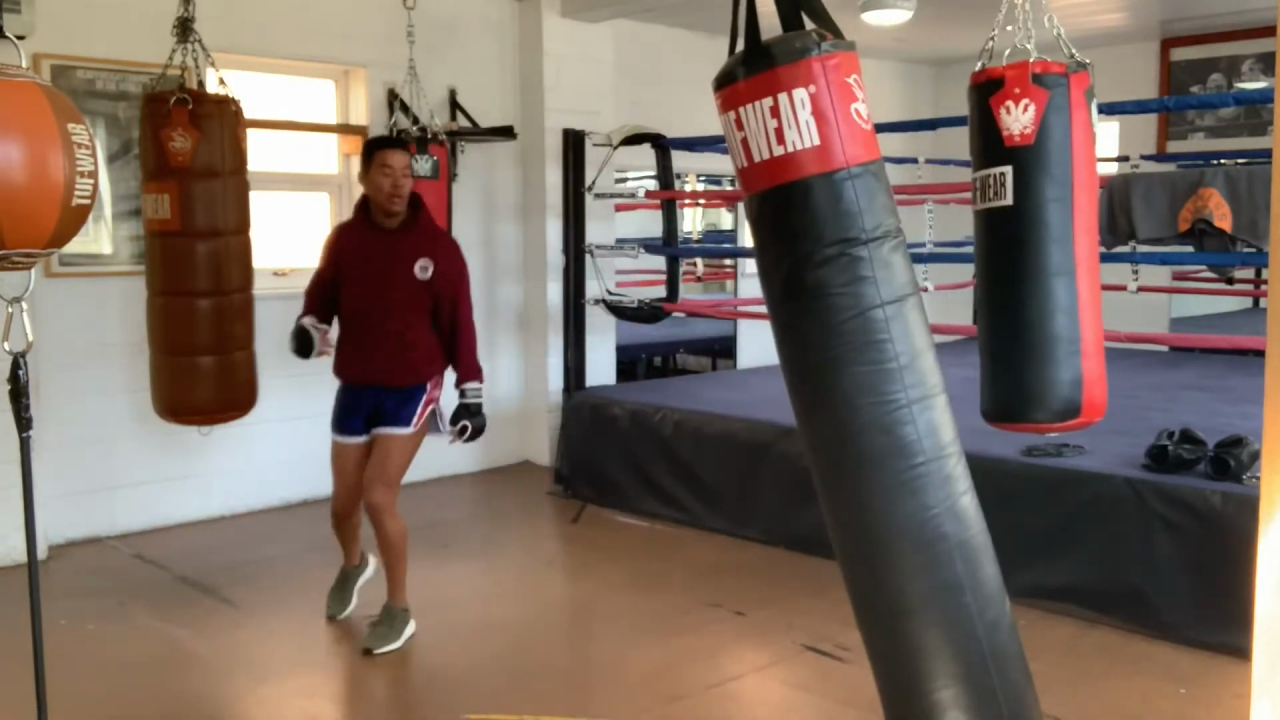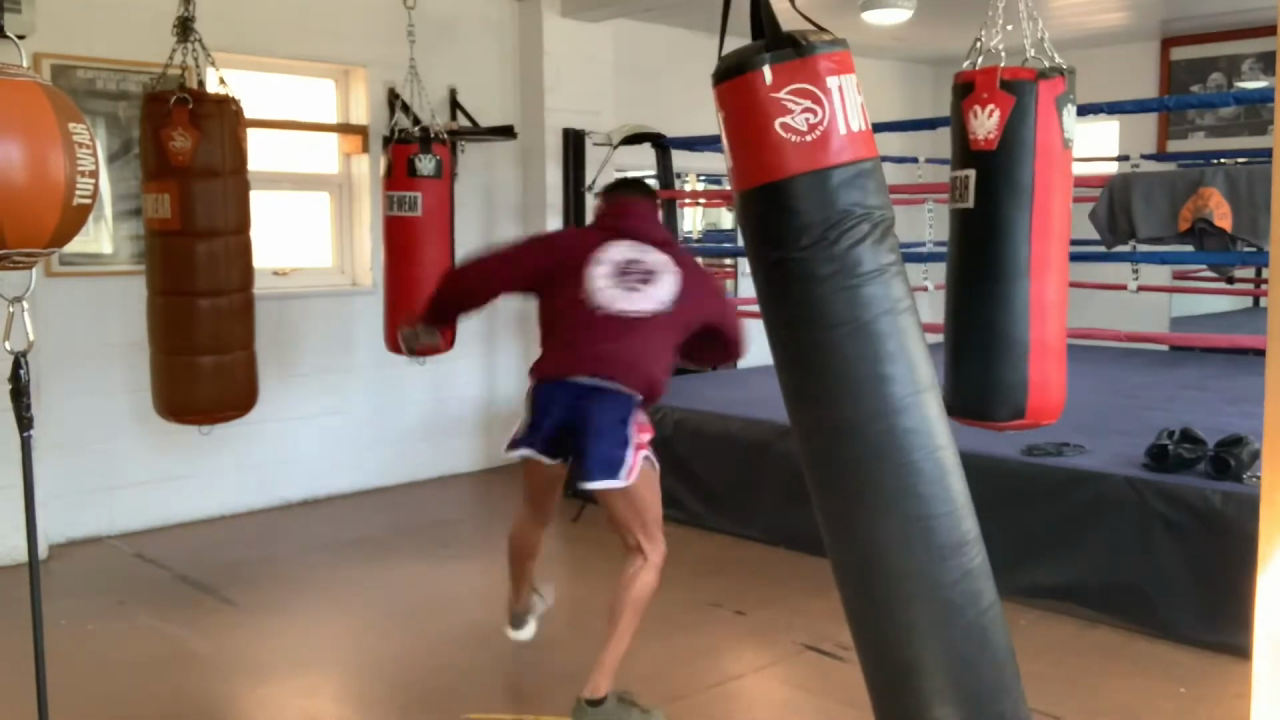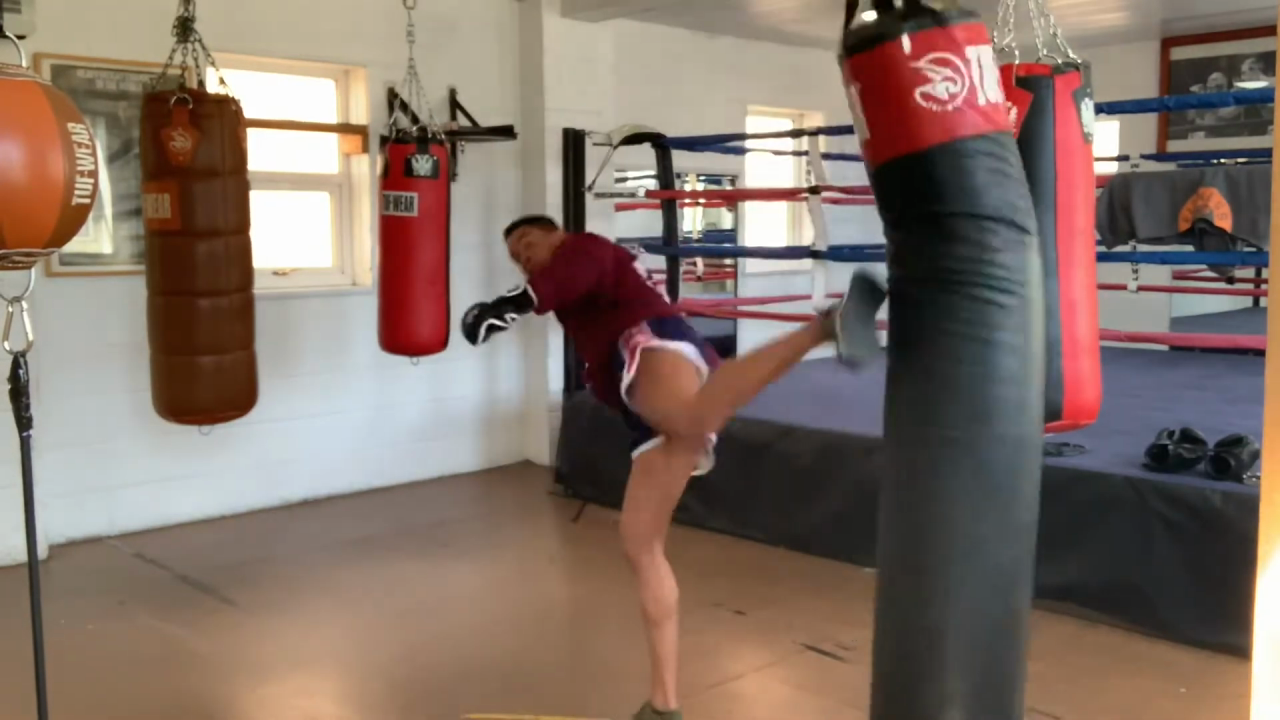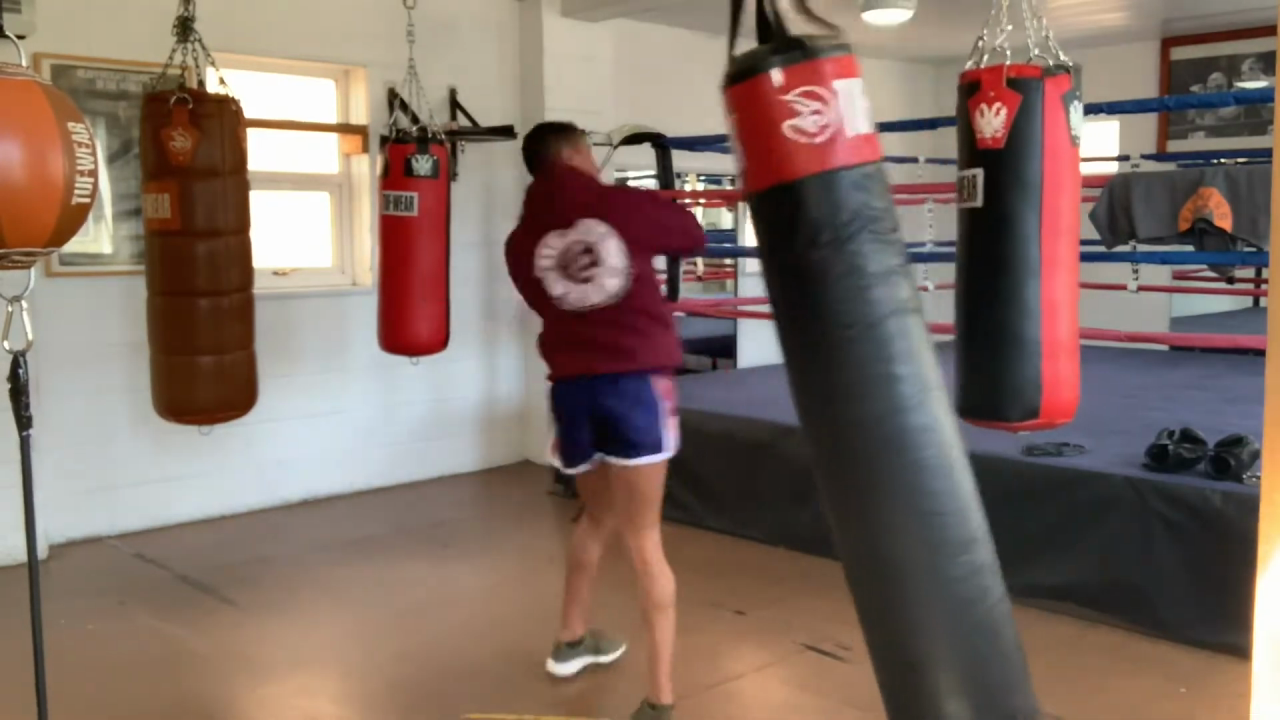
dt=0.4s
person 1, frame 1
left shoulder: (437, 245)
right shoulder: (345, 240)
left elbow: (459, 323)
right elbow: (321, 296)
left wrist: (471, 391)
right wrist: (308, 326)
left hip: (411, 388)
right hip: (357, 388)
left knee: (380, 499)
right knee: (344, 502)
left ankle: (398, 607)
right ankle: (354, 562)
person 1, frame 2
left shoulder: (569, 247)
right shoulder: (691, 273)
left elbow: (480, 276)
right elbow: (725, 348)
left wrist: (432, 320)
left hip: (556, 397)
right hip: (615, 413)
left knee: (535, 512)
right knee: (647, 554)
left ankle: (522, 604)
person 1, frame 3
left shoulder: (584, 252)
left elbow: (576, 272)
left wrist: (513, 302)
left knee: (692, 420)
right knee: (640, 544)
left ankle: (826, 326)
person 1, frame 4
left shoulder: (524, 242)
right shoulder: (630, 206)
right elbow: (691, 234)
left hip: (576, 394)
right hip: (642, 386)
left knee: (599, 516)
right knee: (643, 541)
left ankle: (571, 640)
